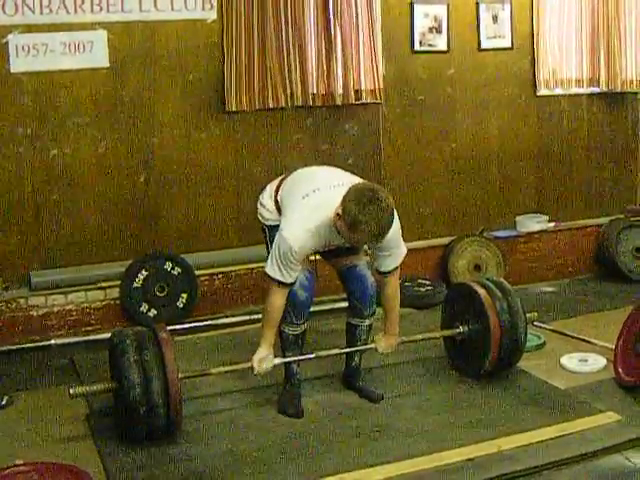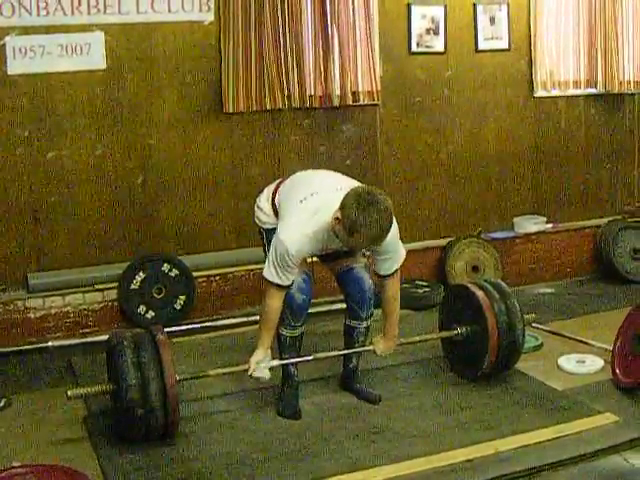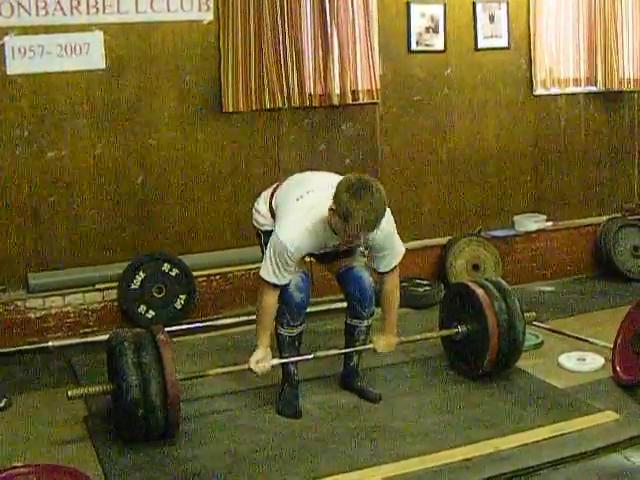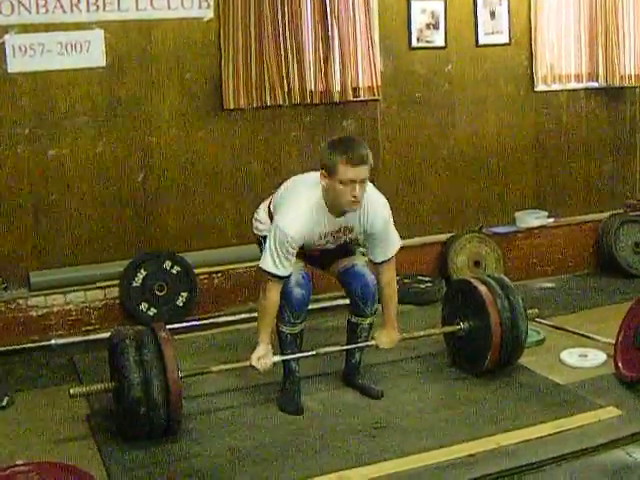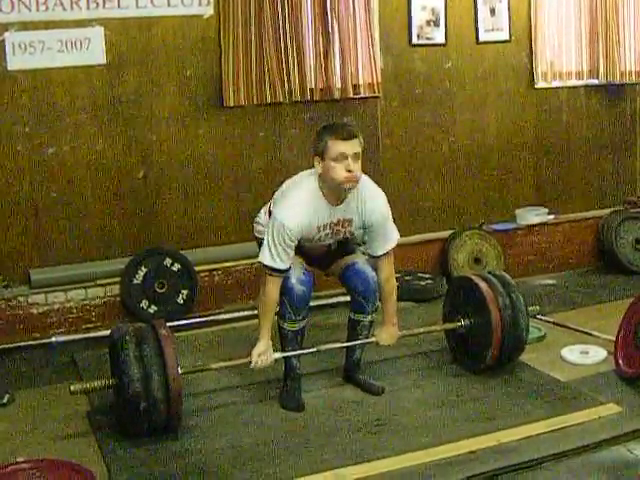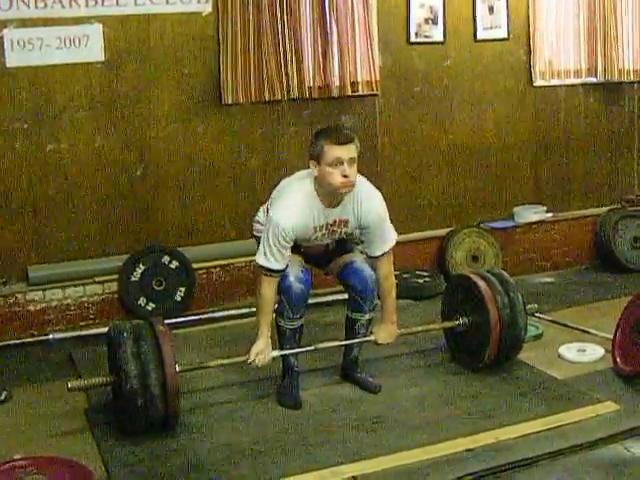
dt=0.3s
person 1, frame 1
left shoulder: (386, 223)
right shoulder: (298, 231)
left elbow: (389, 277)
right elbow: (278, 290)
left wrist: (391, 332)
right wrist: (265, 346)
right hip: (279, 211)
left knee: (365, 286)
right knee: (299, 292)
left ankle: (353, 373)
right ankle: (292, 381)
person 1, frame 2
left shoulder: (383, 226)
right shoulder: (295, 235)
left elbow: (390, 278)
right elbow: (275, 293)
left wrist: (390, 335)
right wrist: (263, 348)
right hip: (276, 214)
left knee: (362, 289)
right knee: (297, 294)
left ankle: (350, 374)
right ankle: (289, 382)
person 1, frame 3
left shoulder: (381, 221)
right shoulder: (293, 231)
left elbow: (390, 276)
right elbow: (270, 292)
left wrist: (389, 332)
right wrist: (262, 346)
right hip: (274, 219)
left knee: (363, 288)
right knee: (295, 294)
left ankle: (351, 373)
right ankle: (289, 382)
person 1, frame 4
left shoulder: (376, 206)
right shoulder: (294, 217)
left elbow: (386, 268)
right elbow: (272, 287)
left wrist: (390, 326)
right wrist: (264, 344)
left hip: (335, 241)
right hip: (274, 233)
left knee: (366, 287)
right knee: (296, 293)
left ankle: (353, 370)
right ankle: (291, 378)
person 1, frame 5
left shoulder: (373, 199)
right shoulder: (292, 210)
left elbow: (384, 264)
right elbow: (271, 281)
left wrist: (390, 322)
right wrist: (264, 339)
left hip: (336, 242)
right hip: (278, 238)
left knee: (367, 283)
right knee: (297, 289)
left ankle: (353, 366)
right ankle: (292, 375)
person 1, frame 6
left shoulder: (369, 199)
right shoulder: (288, 210)
left elbow: (383, 262)
right elbow: (268, 279)
left wrist: (389, 321)
right wrist: (263, 337)
left hip: (334, 241)
right hip: (285, 243)
left knee: (365, 280)
right knee: (295, 286)
left ankle: (351, 364)
right ankle: (290, 372)
